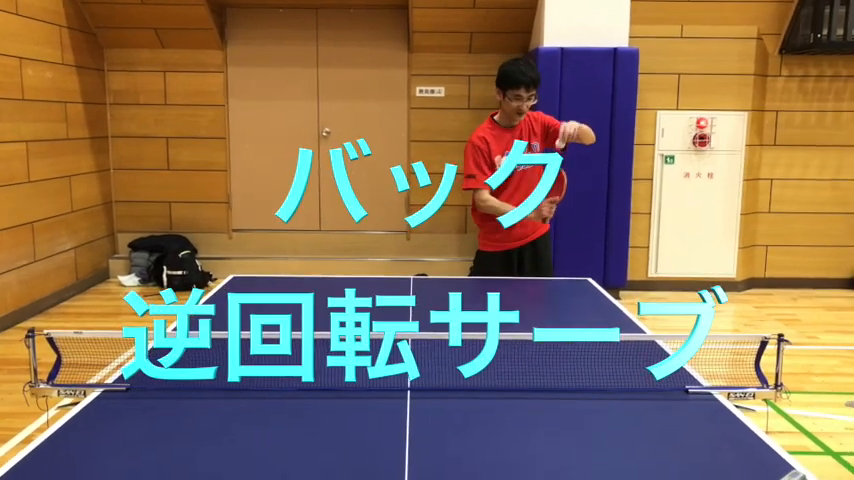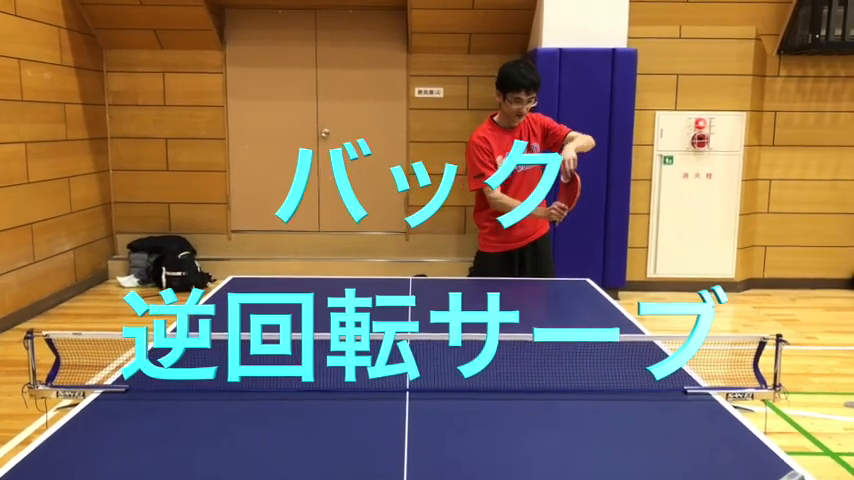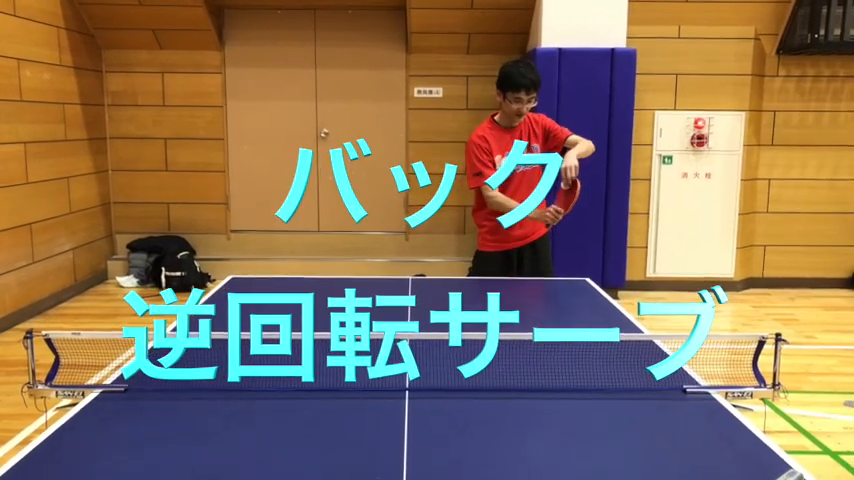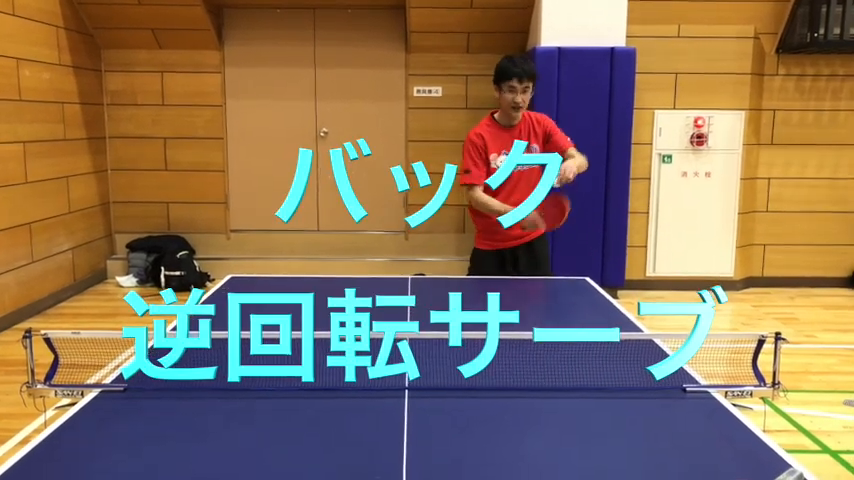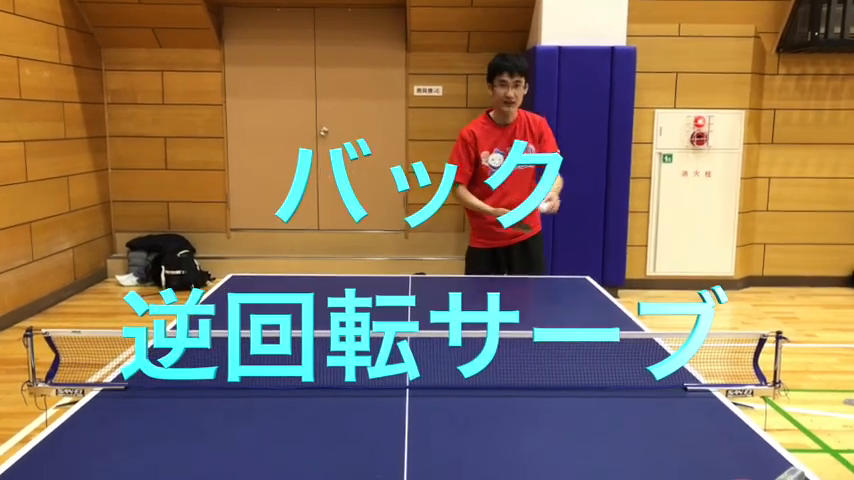
dt=0.2s
person 1, frame 1
left shoulder: (538, 123)
right shoulder: (481, 140)
left elbow: (589, 139)
right elbow: (482, 200)
left wrist: (576, 128)
right wrist: (529, 213)
left hip: (537, 235)
right hip: (496, 242)
person 1, frame 2
left shoulder: (538, 124)
right shoulder: (481, 140)
left elbow: (589, 142)
right elbow: (494, 198)
left wrist: (572, 147)
right wrist: (542, 212)
left hip: (536, 237)
right hip: (496, 243)
person 1, frame 3
left shoulder: (539, 125)
right shoulder: (480, 139)
left elbow: (588, 145)
right elbow: (491, 197)
left wrist: (572, 153)
right wrist: (536, 214)
left hip: (535, 237)
right hip: (495, 242)
person 1, frame 4
left shoulder: (540, 125)
right shoulder: (478, 137)
left elbow: (581, 161)
right elbow: (474, 195)
left wrist: (572, 164)
left hip: (533, 237)
right hip: (491, 241)
person 1, frame 5
left shoulder: (538, 126)
right shoulder: (472, 134)
right elbow: (458, 189)
left wrist: (553, 193)
right wrist: (493, 213)
left hip: (527, 234)
right hip: (485, 239)
